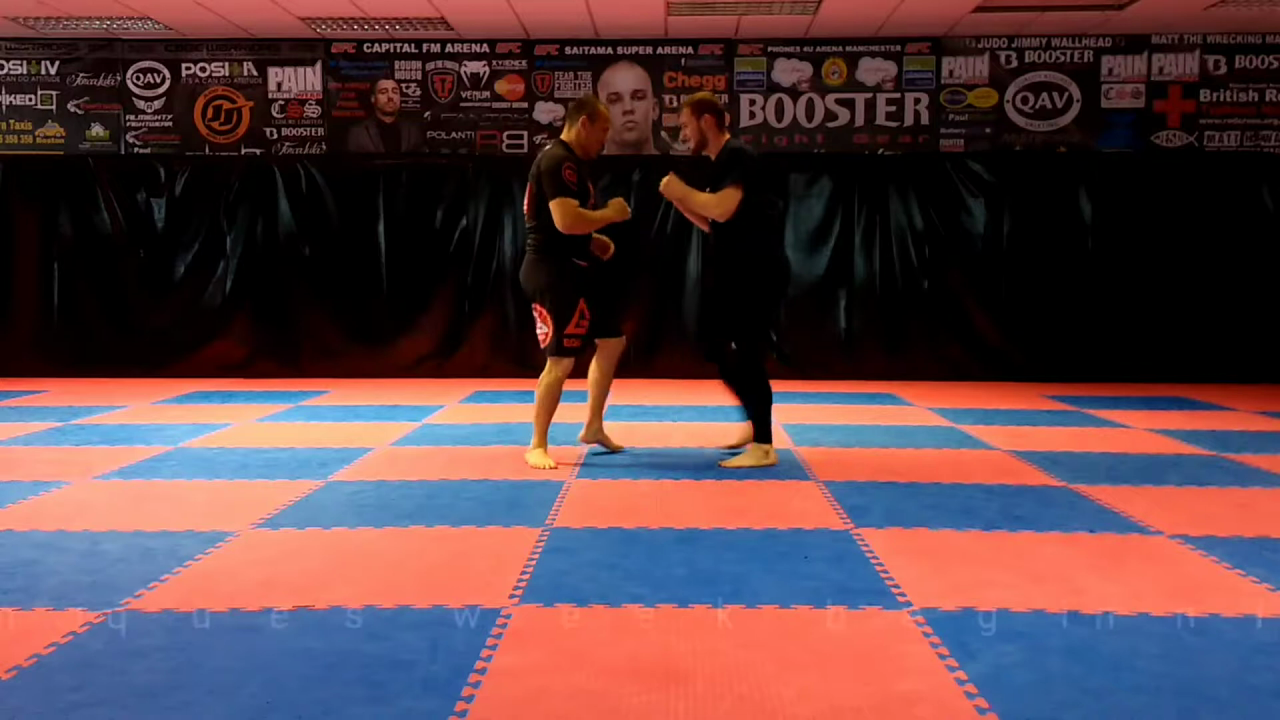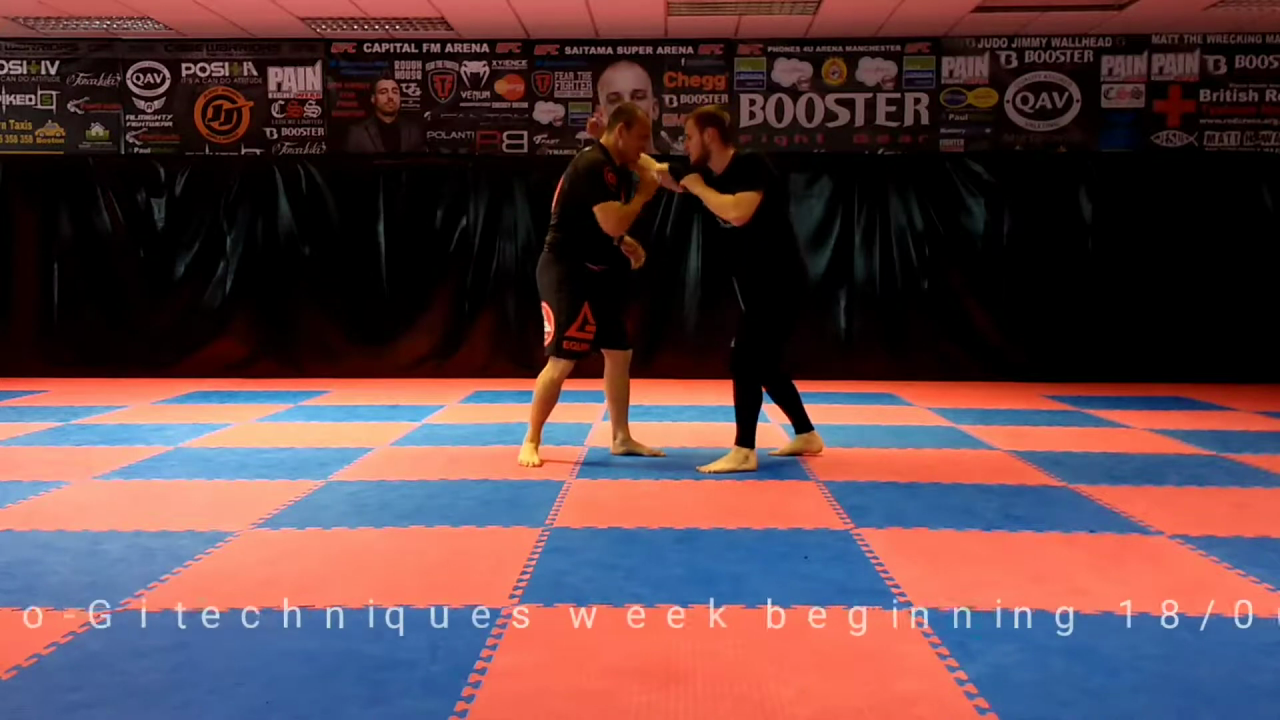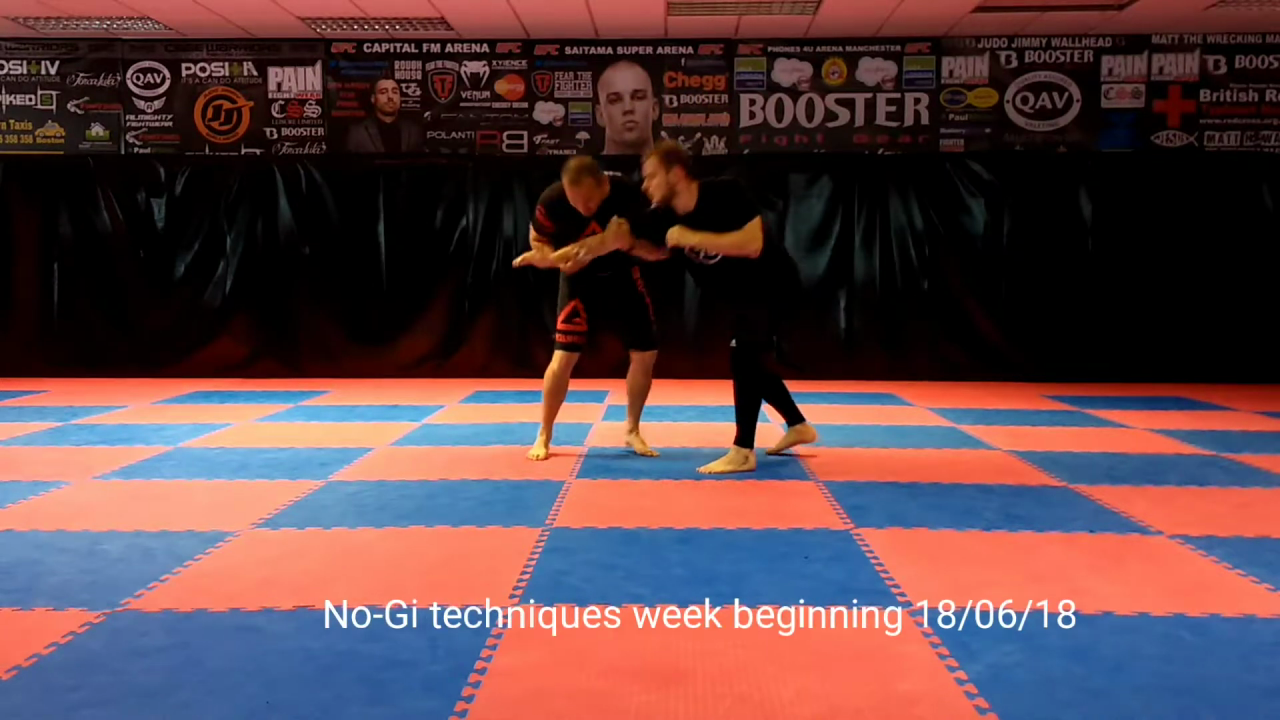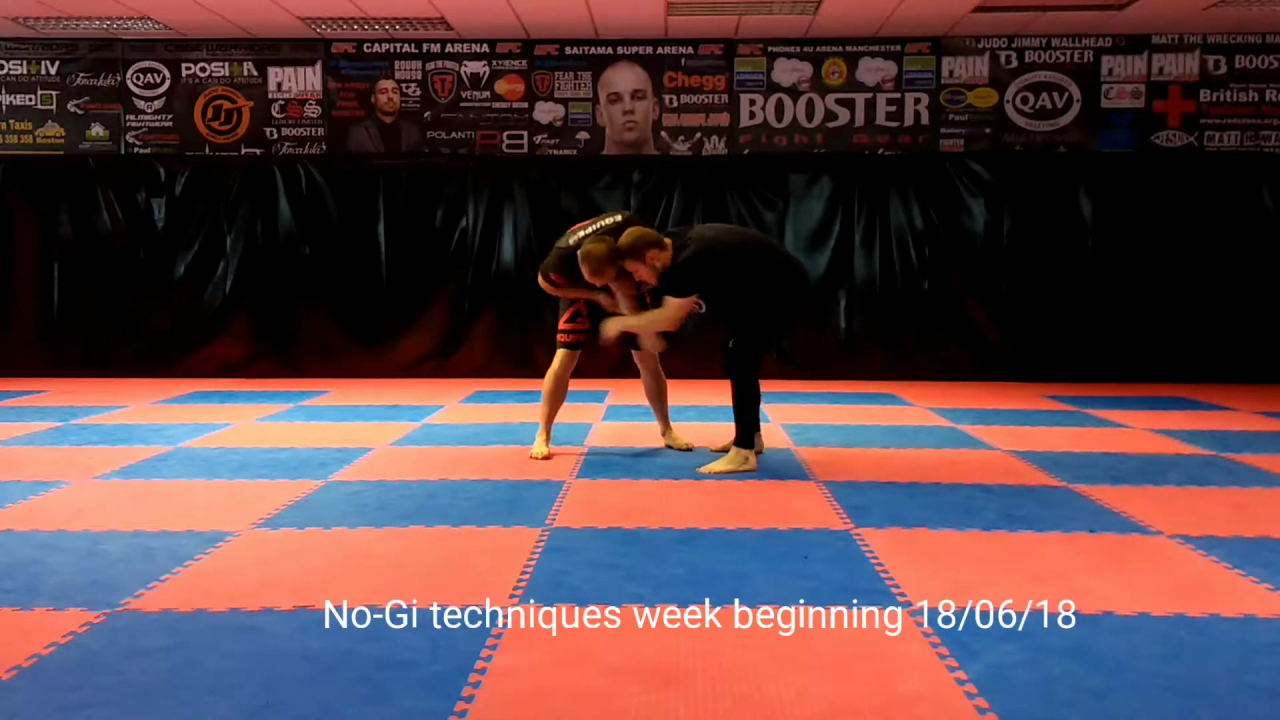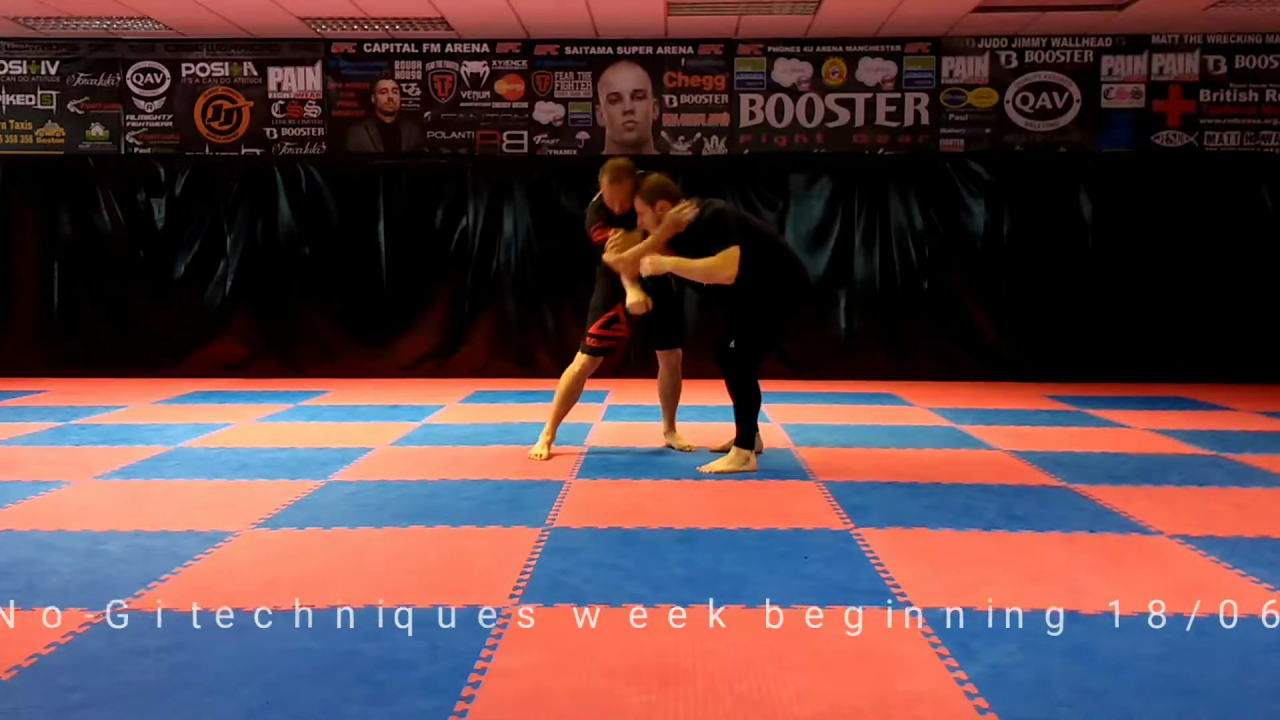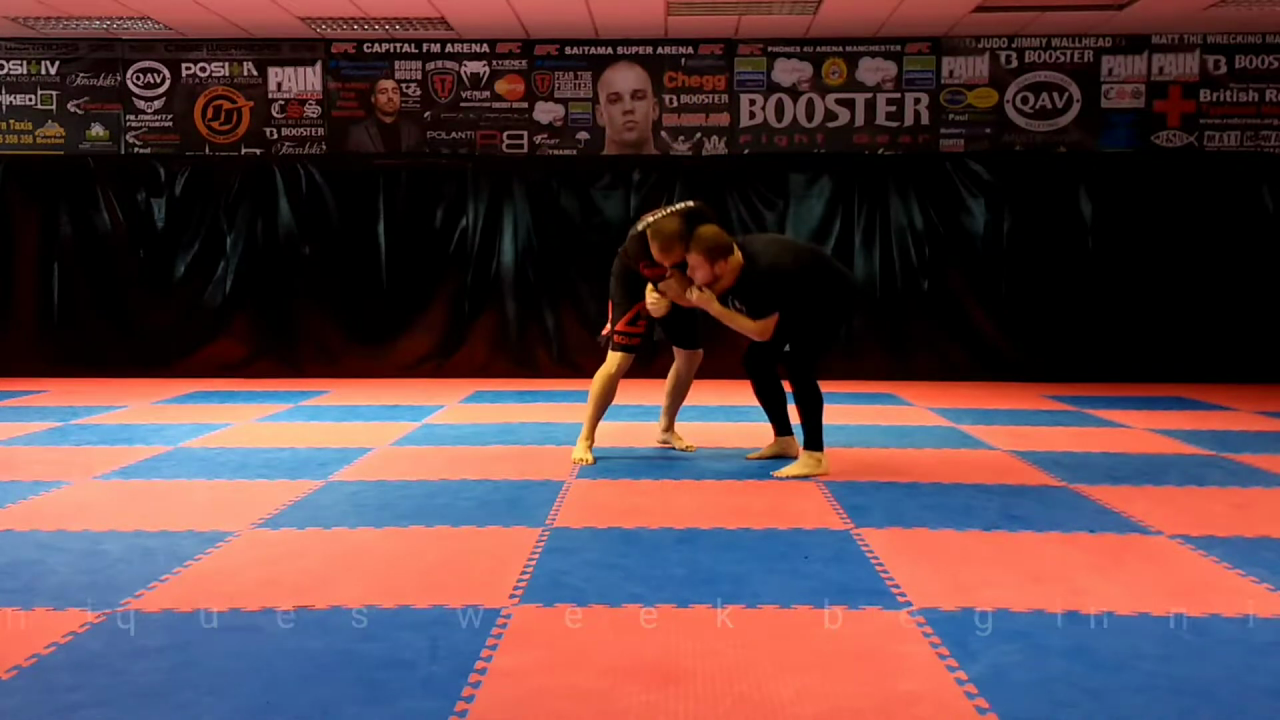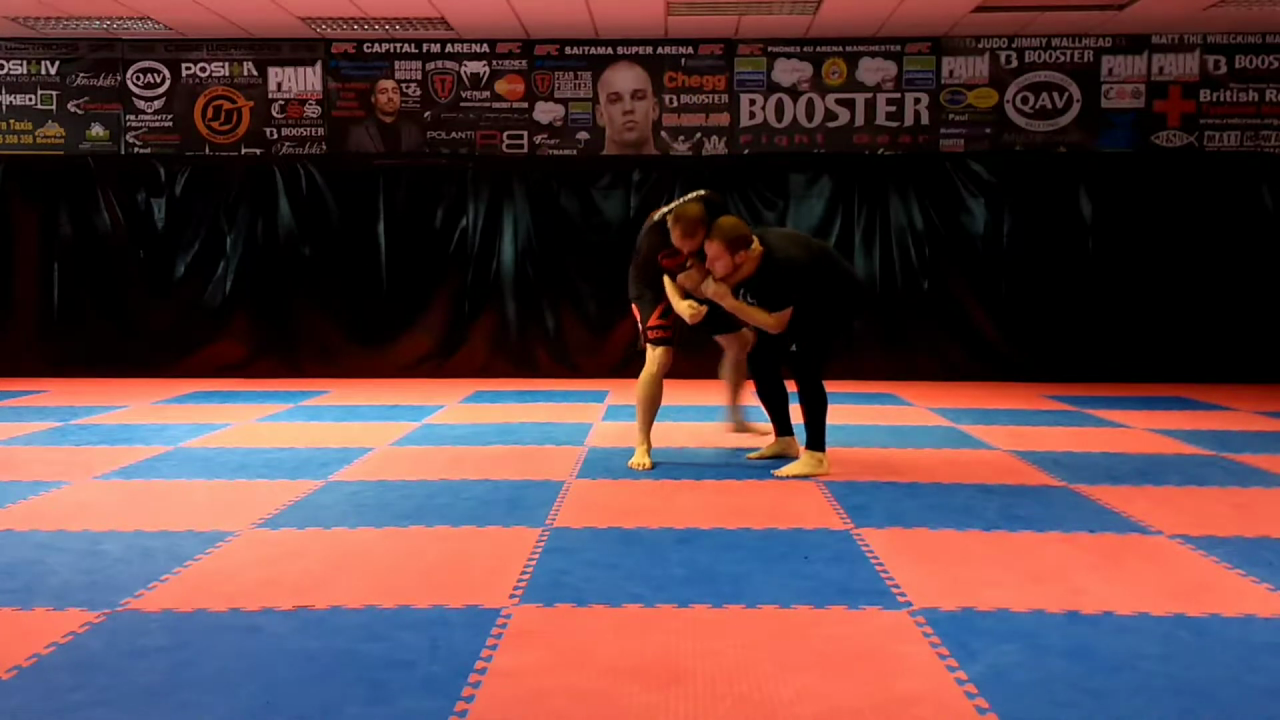
dt=0.7s
person 1, frame 1
left shoulder: (737, 156)
right shoulder: (722, 163)
left elbow: (724, 209)
right elbow: (713, 224)
left wrist: (683, 190)
right wrist: (679, 198)
left hip: (756, 275)
right hip: (735, 276)
left knee: (747, 356)
right knee: (720, 348)
left ankle: (763, 446)
right ankle: (755, 423)
person 1, frame 2
left shoulder: (751, 165)
right shoulder: (708, 176)
left elbow: (737, 214)
left wrist: (700, 189)
left hip: (777, 284)
right hip: (756, 287)
left knee: (744, 358)
right knee: (765, 363)
left ankle: (744, 452)
right ankle: (806, 435)
person 1, frame 3
left shoulder: (725, 194)
right shoulder: (666, 219)
left elbow: (753, 244)
left wrist: (693, 237)
left hip: (771, 284)
right hip: (741, 291)
left knee: (744, 356)
right knee: (754, 362)
left ankle: (742, 452)
right ankle: (798, 426)
person 1, frame 4
left shoulder: (692, 259)
right shoulder: (675, 248)
left elbow: (668, 321)
left wrist: (620, 323)
left hip: (784, 288)
right hip: (760, 290)
left knee: (741, 360)
right knee: (736, 359)
left ankle: (744, 453)
right ankle: (751, 436)
person 1, frame 5
left shoulder: (714, 219)
right shoulder: (680, 228)
left elbow: (726, 272)
left wrist: (667, 263)
left hip: (781, 291)
right hip: (751, 293)
left knee: (739, 363)
right knee: (728, 357)
left ankle: (744, 453)
right ankle: (749, 435)
person 1, frame 6
left shoulder: (763, 275)
right shoulder: (728, 254)
left elbow: (762, 332)
left wrist: (712, 306)
left hip: (828, 299)
right hip: (796, 300)
left knee: (796, 363)
right knee: (756, 361)
left ankle: (814, 455)
right ankle: (785, 440)
person 1, frame 7
left shoulder: (781, 268)
right shoulder: (742, 245)
left elbow: (776, 324)
left wrist: (727, 301)
left hip: (830, 299)
right hip: (800, 300)
left knee: (802, 364)
right knee: (760, 361)
left ankle: (816, 456)
right ankle: (785, 440)
person 2, frame 1
left shoulder: (568, 161)
right shoulder: (559, 161)
right elbow: (566, 222)
left wrist: (592, 240)
right wrist: (610, 214)
left hip: (569, 270)
right hip: (551, 271)
left knee: (612, 341)
right knee: (562, 361)
left ankle: (593, 427)
right ankle: (537, 446)
person 2, frame 2
left shoulder: (613, 166)
right shoulder: (596, 166)
right elbow: (612, 223)
left wrist: (626, 242)
right wrist: (645, 191)
left hip: (596, 272)
right hip: (566, 271)
left knee: (619, 354)
right knee: (562, 361)
left ankle: (621, 437)
right ankle: (531, 441)
person 2, frame 3
left shoulder: (628, 195)
right shoulder: (551, 201)
left elbow: (659, 251)
right elbow: (537, 242)
left wrist: (626, 243)
right wrist: (562, 261)
left hip: (622, 275)
right hip: (580, 279)
left knee: (645, 354)
right knee: (564, 357)
left ankle: (632, 431)
right ankle: (544, 437)
person 2, frame 4
right shoulder: (564, 256)
right elbow: (545, 282)
left wrist: (633, 287)
right wrist: (597, 295)
left hip: (626, 286)
right hip: (578, 290)
left knee: (648, 358)
right knee: (565, 358)
left ankle: (666, 430)
right ankle: (543, 436)
person 2, frame 5
right shoulder: (598, 215)
left hip: (658, 284)
right hip: (615, 288)
left knee: (672, 358)
right knee: (585, 362)
left ankle: (670, 431)
right ankle: (547, 435)
person 2, frame 6
left shoulder: (697, 217)
right shoulder: (638, 246)
right elbow: (685, 299)
left hip: (673, 286)
right hip: (632, 282)
left knee: (690, 355)
right knee: (618, 361)
left ankle: (667, 429)
right ankle: (586, 439)
person 2, frame 7
left shoulder: (710, 206)
right shoulder: (654, 237)
right elbow: (700, 287)
left hip: (696, 281)
right hip: (653, 286)
left knee: (741, 340)
right knee: (660, 358)
left ankle: (735, 415)
right ankle: (643, 445)
